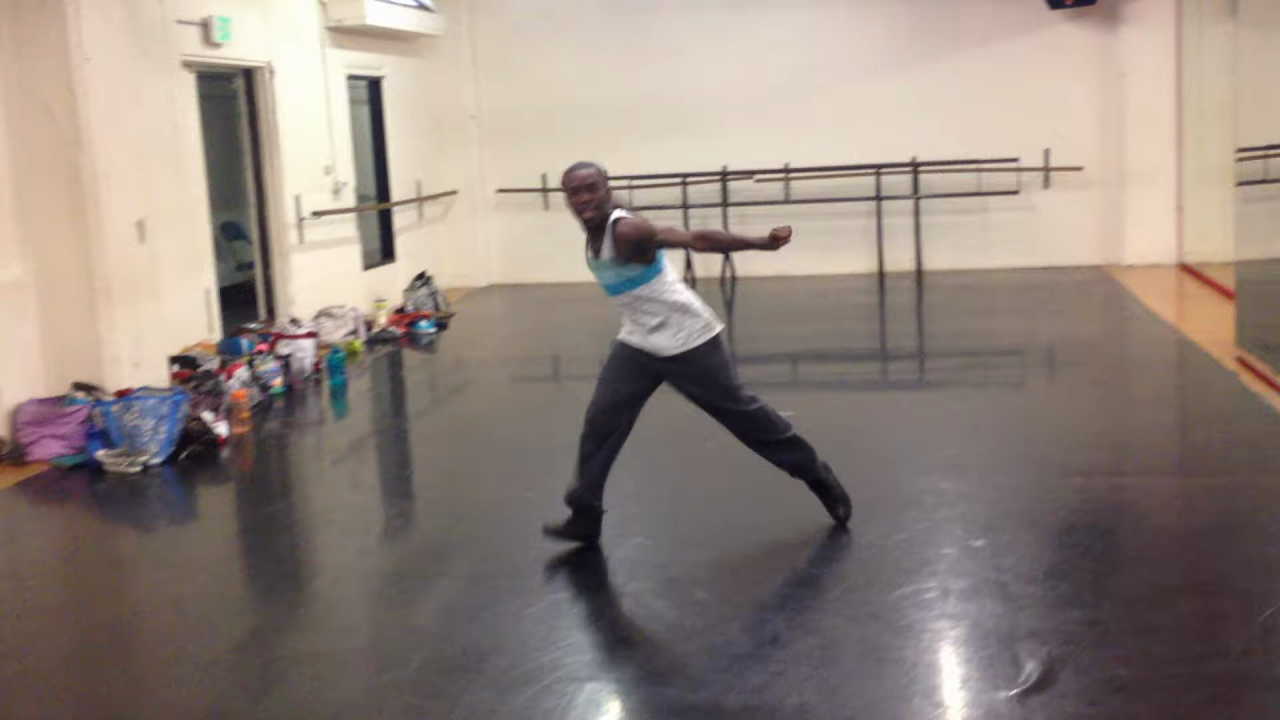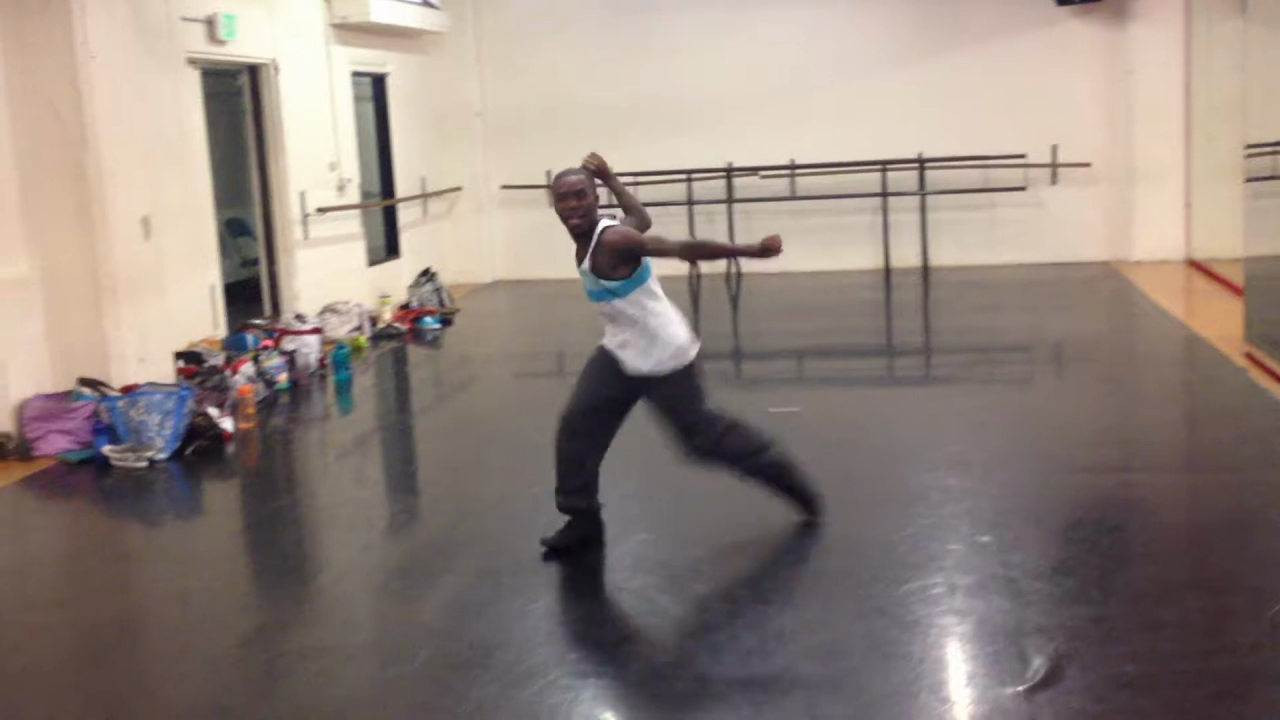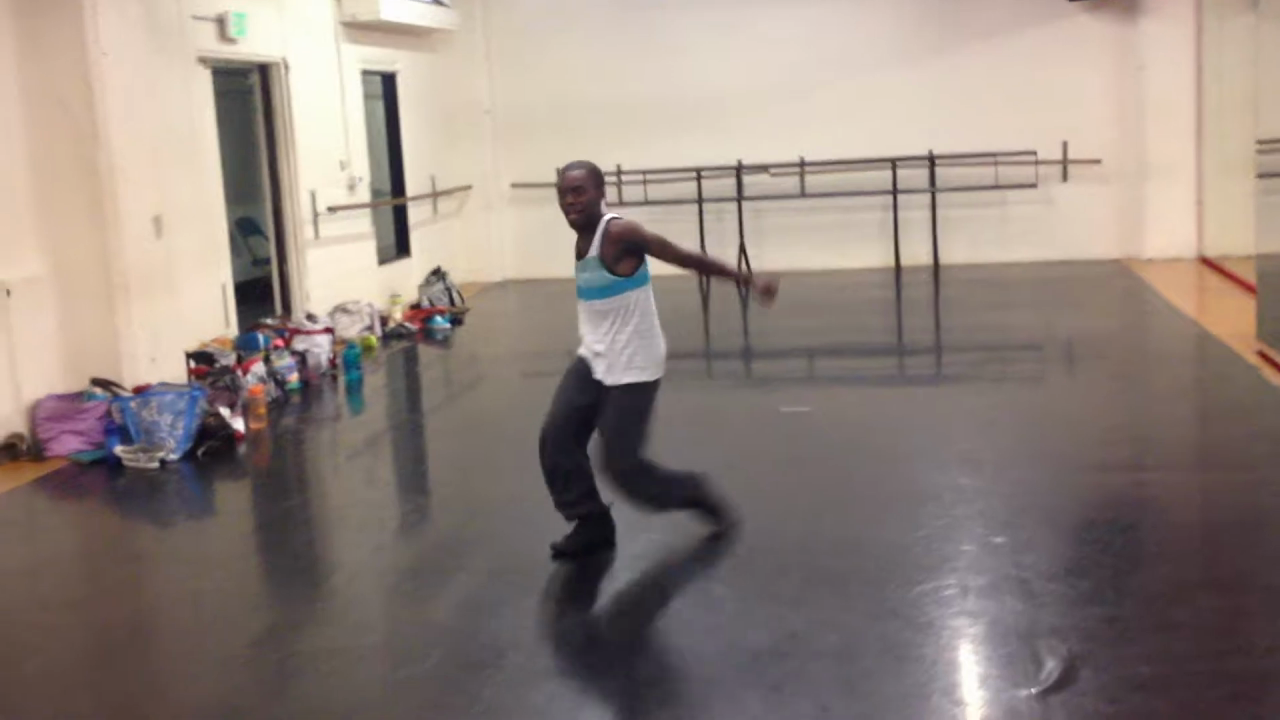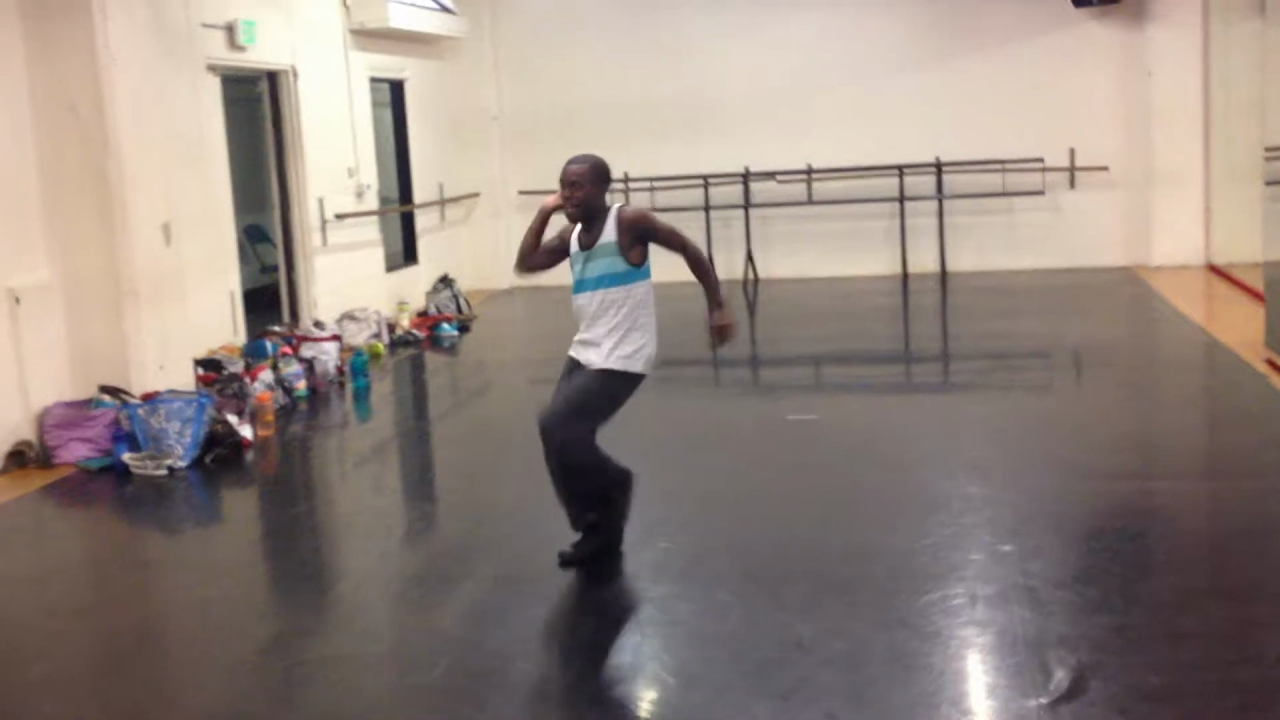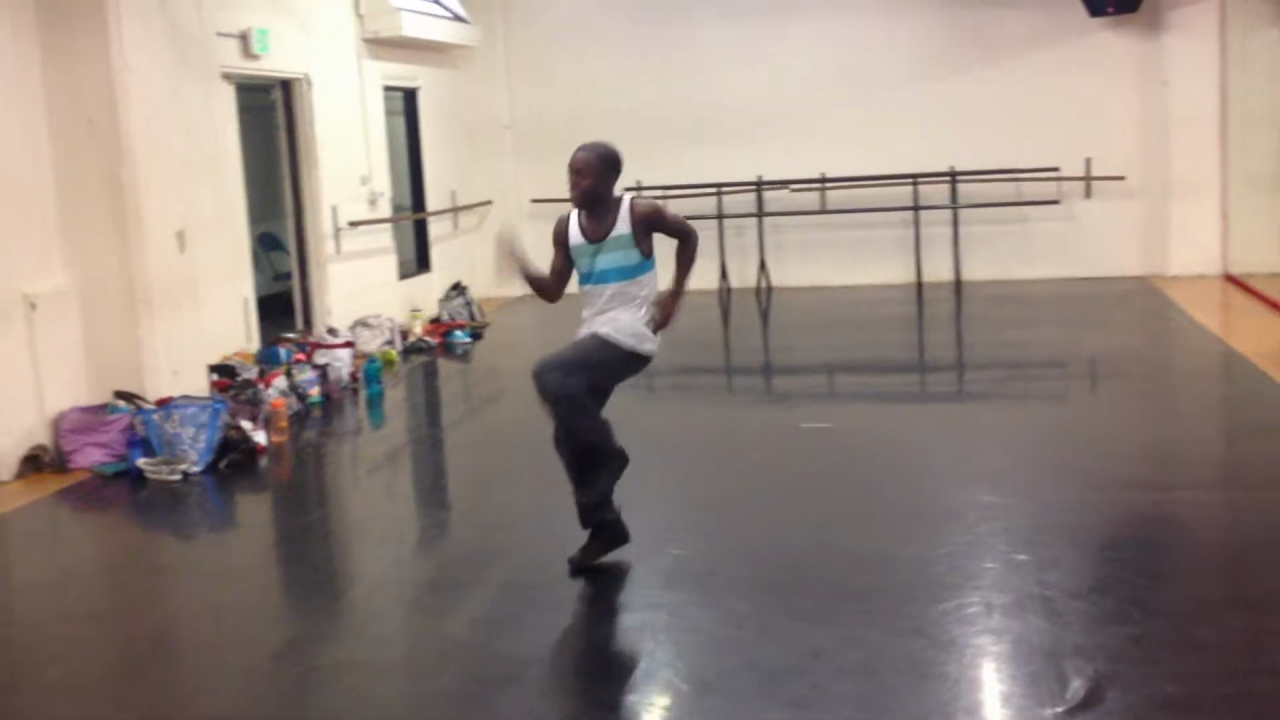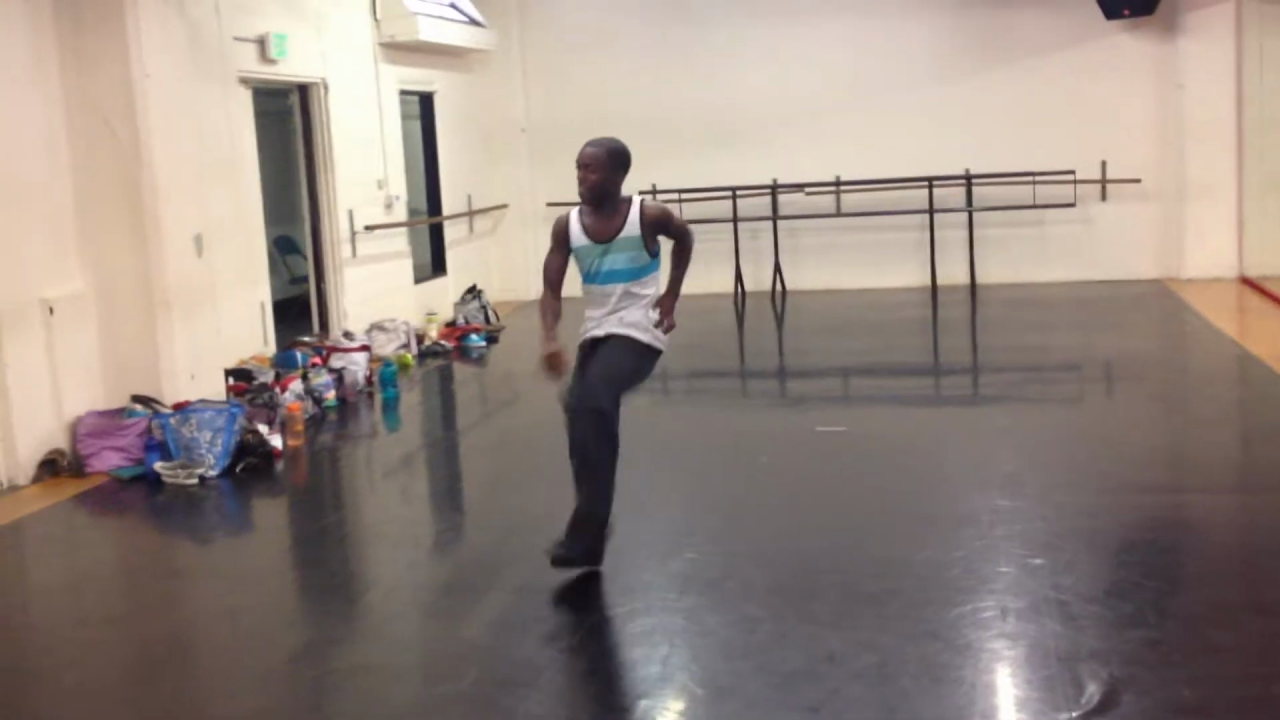
dt=0.1s
person 1, frame 1
left shoulder: (627, 230)
right shoulder: (597, 236)
left elbow: (697, 239)
left wrist: (764, 243)
left hip: (688, 337)
right hip: (641, 340)
left knee: (742, 413)
right knee: (602, 419)
left ankle: (819, 477)
right ankle: (585, 515)
person 1, frame 2
left shoulder: (612, 240)
right shoulder: (588, 237)
left elbow: (685, 249)
right elbow: (642, 222)
left wrist: (753, 251)
right wrist: (611, 179)
left hip: (664, 355)
right hip: (621, 350)
left knee: (707, 438)
right knee: (576, 426)
left ankle: (788, 479)
right ankle: (583, 520)
person 1, frame 3
left shoulder: (618, 230)
right shoulder: (588, 232)
left elbow: (689, 258)
left wrist: (749, 282)
right wrist: (581, 205)
left hip: (632, 367)
right hip: (594, 358)
left knee: (624, 465)
right knee: (554, 439)
left ankle: (695, 494)
right ankle: (592, 523)
person 1, frame 4
left shoulder: (631, 221)
right shoulder: (572, 234)
left elbow: (690, 251)
right elbow: (525, 266)
left wrist: (717, 306)
right wrist: (545, 212)
left hip: (622, 358)
right hip: (584, 354)
left knee: (557, 428)
right knee: (556, 435)
left ankle: (613, 485)
right ankle: (601, 530)
person 1, frame 5
left shoulder: (640, 213)
right shoulder: (566, 227)
left elbow: (687, 235)
right elbow: (552, 291)
left wrist: (675, 293)
right wrist: (520, 264)
left hip: (630, 338)
right hip: (593, 336)
left knee: (552, 379)
right knee: (572, 422)
left ankle: (607, 457)
right ankle: (605, 525)
person 1, frame 6
left shoulder: (648, 215)
right shoulder: (567, 226)
left elbow: (684, 239)
right elbow: (551, 288)
left wrist: (671, 294)
right wrist: (549, 339)
left hip: (637, 334)
right hip: (596, 333)
left knee: (590, 405)
right knee: (584, 421)
left ankle: (587, 535)
right ankle: (591, 528)
